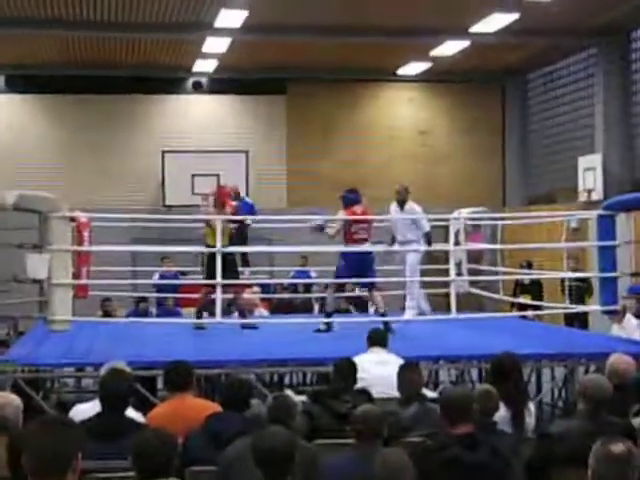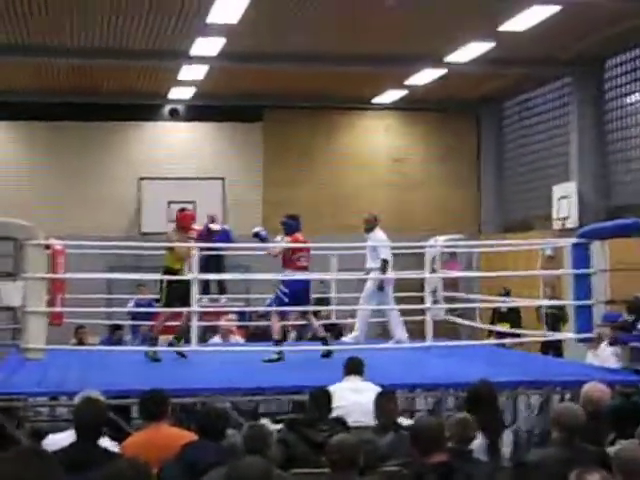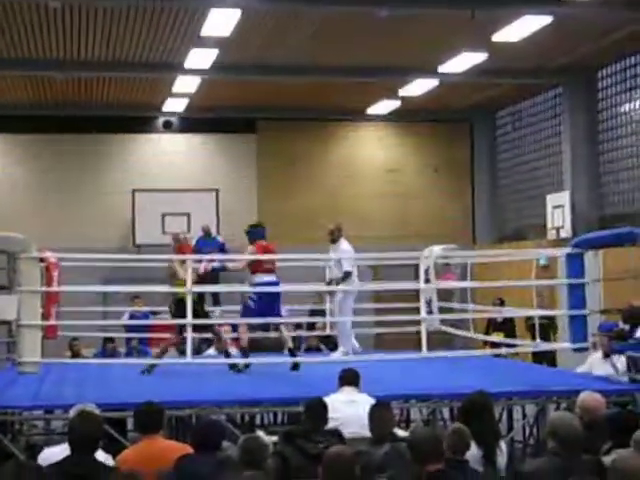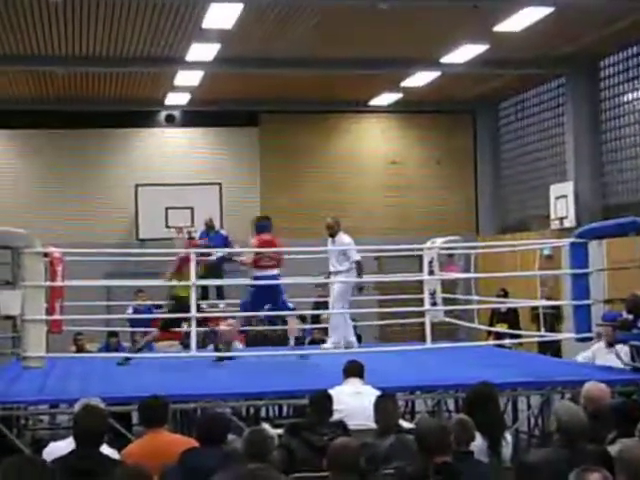
dt=0.7s
person 1, frame 1
left shoulder: (344, 214)
right shoulder: (368, 214)
left elbow: (332, 234)
left wrist: (323, 228)
left hip: (351, 255)
right hip: (366, 254)
left knee: (332, 288)
right knee: (372, 289)
left ankle: (327, 323)
right ankle: (385, 322)
person 1, frame 2
left shoulder: (288, 240)
right shoulder: (305, 241)
left elbow: (273, 253)
left wrist: (264, 239)
left hip: (290, 281)
right hip: (304, 281)
left knee: (275, 314)
right knee: (308, 314)
left ankle: (278, 352)
right ankle: (326, 345)
person 1, frame 3
left shoulder: (253, 248)
right shoulder: (271, 248)
left elbow: (241, 266)
left wrist: (224, 266)
left hip: (260, 287)
right hip: (273, 285)
left knee: (243, 323)
right knee: (279, 323)
left ankle: (245, 358)
right ankle: (294, 357)
person 1, frame 4
left shoulder: (255, 241)
right shoulder: (277, 242)
left elbow: (249, 261)
right elbow: (280, 262)
left hip: (259, 281)
right hip: (274, 280)
right ankle: (295, 344)
person 2, frame 1
left shoulder: (225, 212)
right shoulder: (211, 212)
right elbow: (220, 229)
right wrist: (226, 213)
left hip: (225, 250)
right hip: (212, 252)
left knee: (236, 286)
right knee: (209, 287)
right ankle: (198, 317)
person 2, frame 2
left shoulder: (186, 235)
right shoulder: (173, 236)
right elbow: (183, 254)
right wrist: (190, 239)
left hip: (182, 276)
right hip: (171, 277)
right knee: (166, 313)
left ankle: (175, 342)
right ankle: (151, 348)
person 2, frame 3
left shoulder: (187, 264)
right shoulder: (174, 264)
right elbow: (184, 278)
right wrist: (195, 270)
left hip: (191, 303)
right hip: (180, 305)
left knee: (216, 331)
right knee: (176, 338)
left ankle: (229, 359)
right ankle: (152, 363)
person 2, frame 4
right shoulder: (181, 260)
right elbow: (168, 278)
right wrist: (177, 265)
left hip: (190, 302)
right hip: (178, 301)
right knee: (159, 332)
right ankle: (131, 355)
person 3, frame 1
left shoulder: (415, 209)
right shoulder: (393, 207)
left elbow: (426, 230)
left wrist: (430, 248)
right wrist: (391, 244)
left hip: (414, 247)
right hip: (402, 247)
left knee: (411, 279)
right knee: (412, 279)
left ankle: (411, 311)
right ankle: (423, 308)
person 3, frame 2
left shoulder: (379, 237)
right shoulder: (372, 236)
left elbow: (385, 260)
left wrist: (381, 279)
right wrist: (371, 273)
left hip: (379, 276)
right hip: (376, 275)
left knee: (365, 304)
right knee: (389, 306)
left ankle: (357, 336)
right ankle: (401, 337)
person 3, frame 3
left shoulder: (345, 248)
right shoulder: (334, 247)
left elbow: (348, 272)
left wrist: (335, 284)
right wrist: (331, 280)
left hip: (346, 286)
right hip: (340, 286)
left knee: (343, 318)
right knee: (341, 317)
left ankle: (345, 349)
right ankle: (351, 346)
person 3, frame 4
left shoulder: (346, 241)
right shoulder: (330, 241)
left elbow: (357, 261)
left wrist: (359, 280)
right wrist: (330, 274)
left hip: (345, 278)
right hip: (336, 278)
left knee: (336, 309)
right knee: (342, 310)
left ankle: (335, 341)
right ankle: (350, 341)
